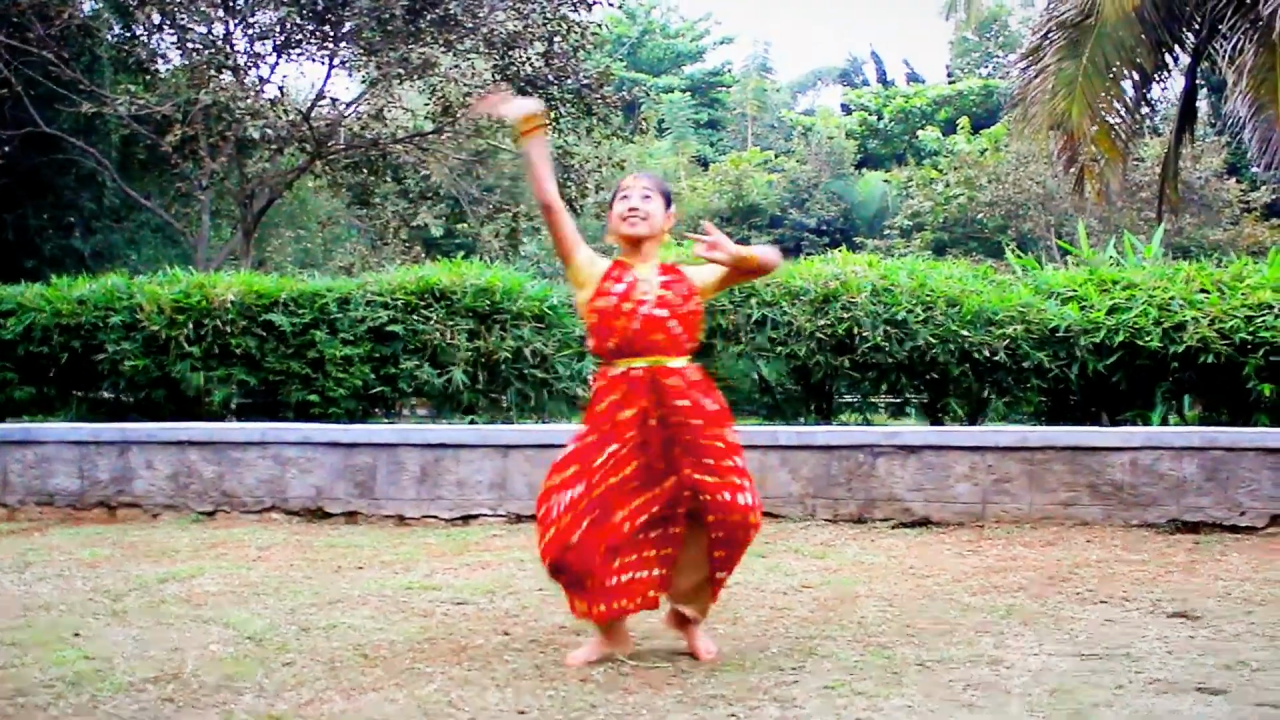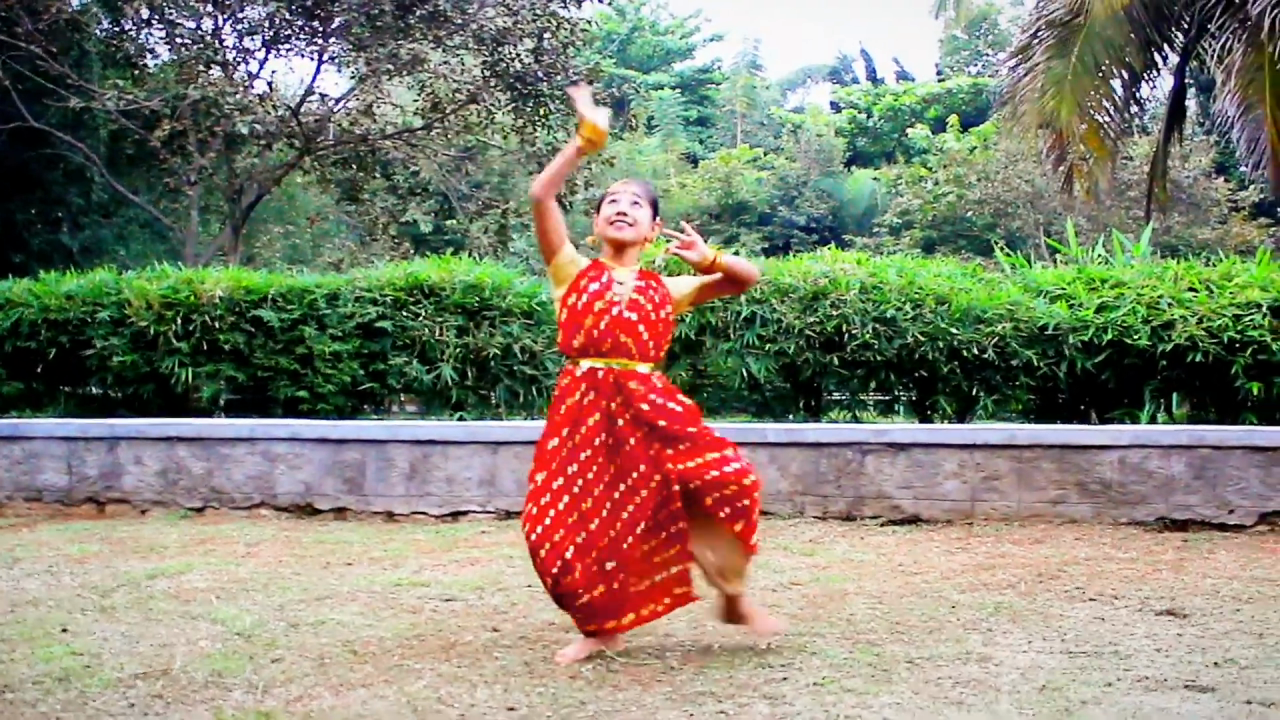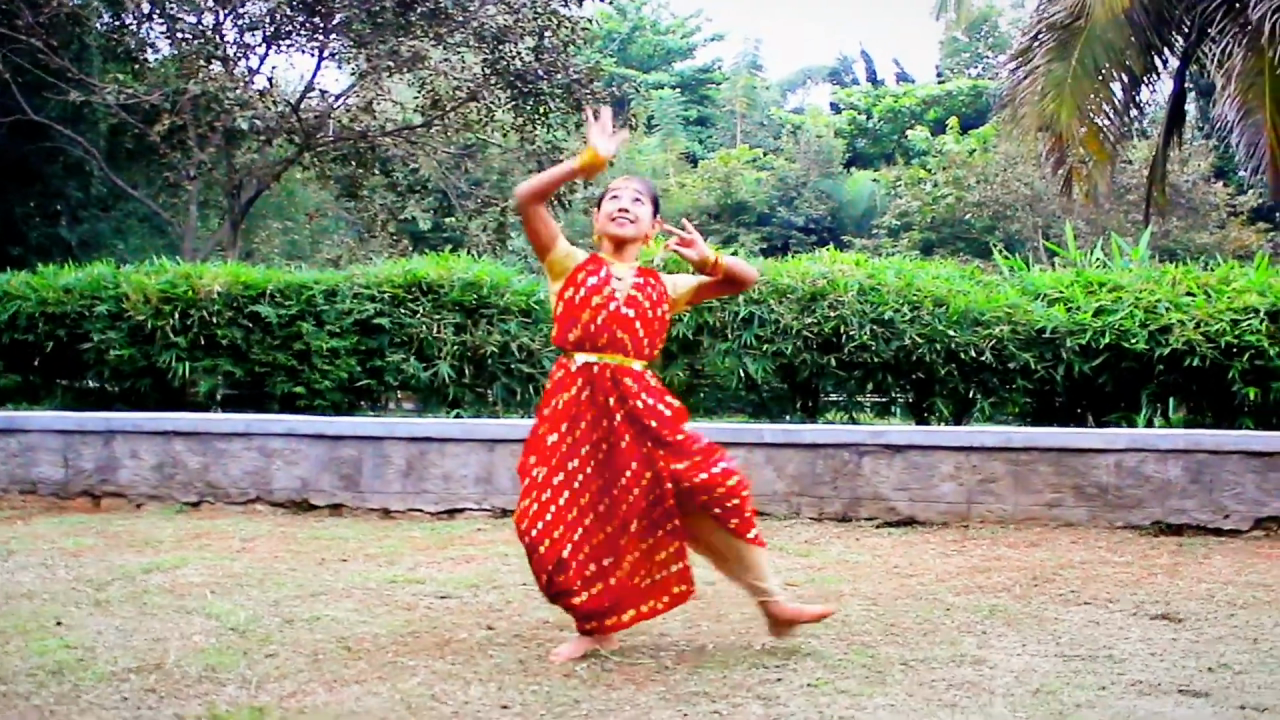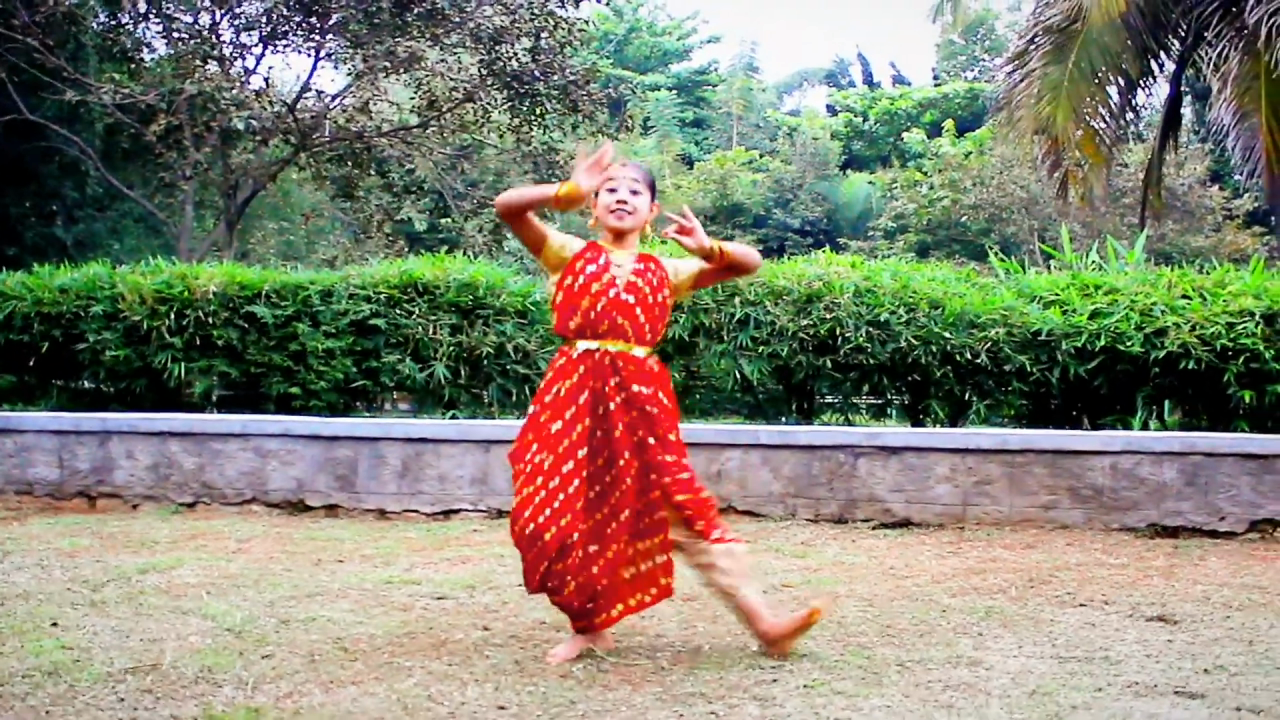
dt=0.1s
person 1, frame 1
left shoulder: (690, 278)
right shoulder: (594, 271)
left elbow: (770, 262)
right elbow: (549, 203)
left wrist: (735, 255)
right wrist: (532, 130)
left hip: (682, 403)
right hip: (623, 403)
left knee: (725, 505)
right knee: (579, 517)
left ankle: (688, 612)
right ankle: (612, 630)
person 1, frame 2
left shoulder: (666, 289)
right shoulder: (573, 273)
left elbow: (745, 279)
right elbow: (541, 197)
left wrist: (709, 260)
right wrist: (587, 138)
left hip: (646, 407)
right hip: (584, 410)
left knee: (724, 484)
right knee: (567, 527)
left ankle: (735, 599)
right ankle: (600, 629)
person 1, frame 3
left shoulder: (663, 288)
right shoulder: (569, 267)
left elbow: (747, 280)
right elbow: (526, 201)
left wrist: (710, 262)
right wrist: (589, 161)
left hip: (639, 404)
right hip: (574, 406)
left knee: (713, 492)
right knee: (562, 522)
left ankle: (773, 603)
right ankle: (594, 627)
person 1, frame 4
left shoulder: (664, 272)
right shoulder: (571, 254)
left elbow: (751, 262)
right elbow: (508, 206)
left wrist: (707, 248)
right wrist: (569, 192)
left hip: (638, 397)
right hip: (575, 397)
left knee: (682, 508)
right knee: (562, 514)
left ankle: (763, 622)
right ankle: (589, 626)
